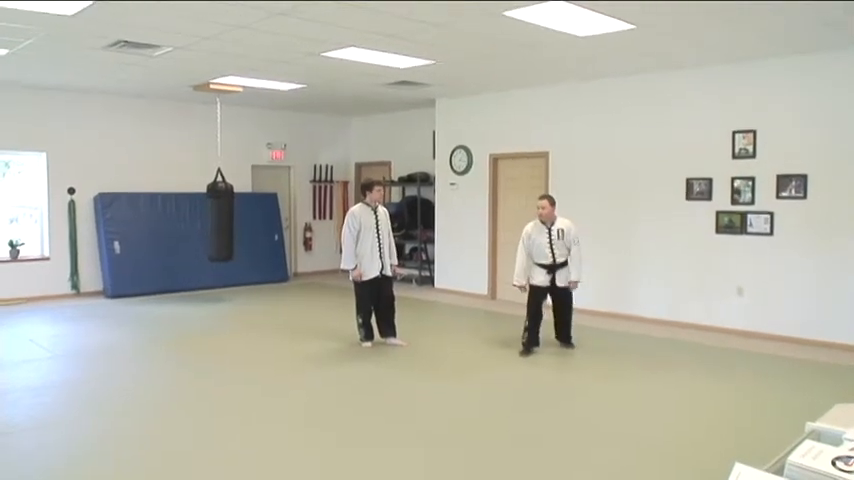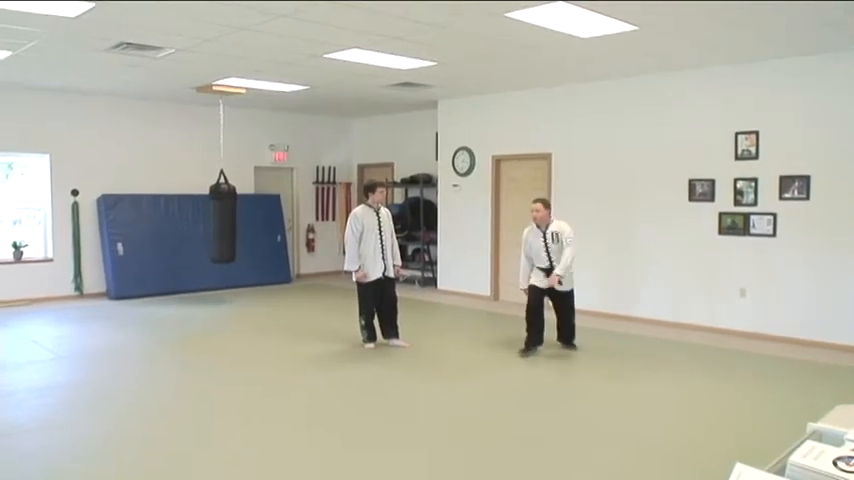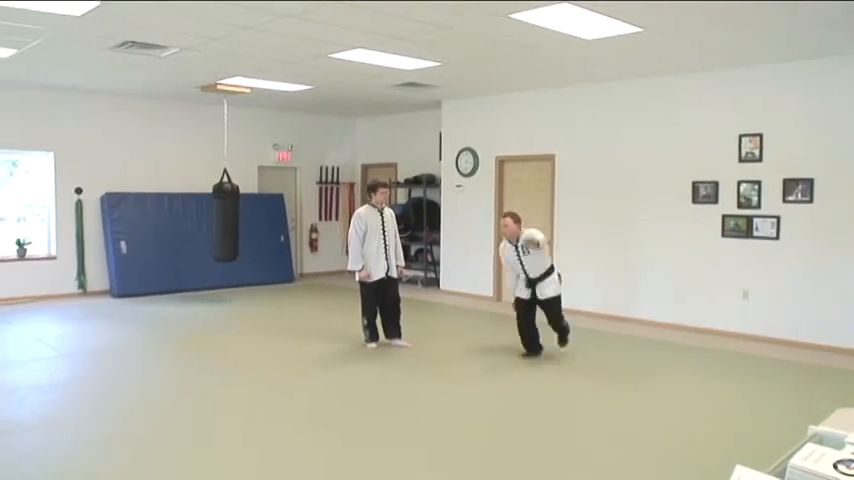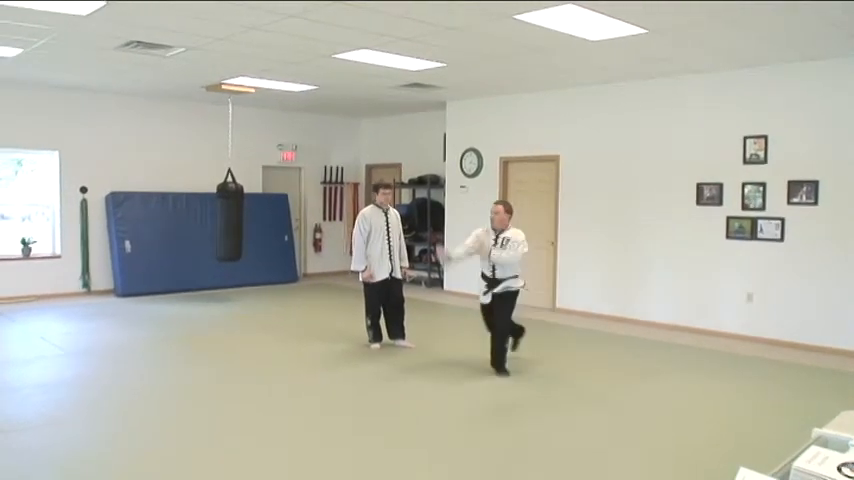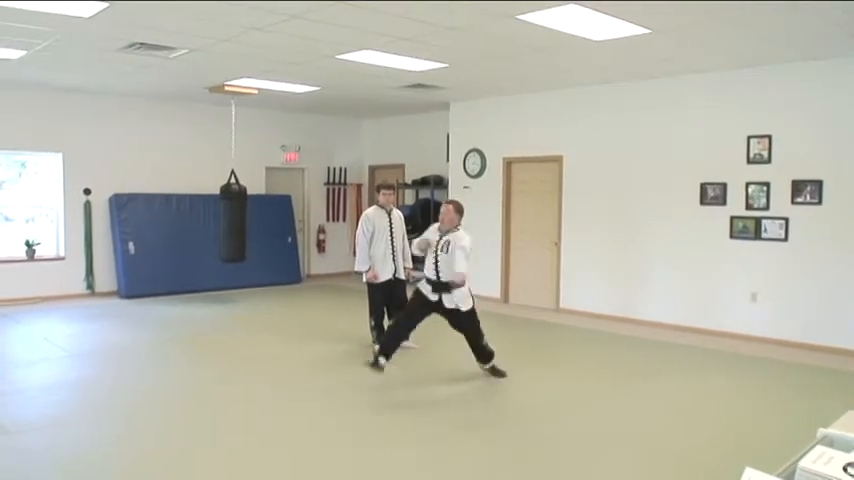
dt=0.3s
person 1, frame 1
left shoulder: (383, 212)
right shoulder: (355, 213)
right elbow: (348, 241)
left wrist: (393, 262)
right wrist: (352, 267)
left hip: (383, 267)
right hip: (364, 268)
left knee: (387, 302)
right knee: (365, 305)
left ankle: (389, 335)
right ankle: (366, 337)
person 1, frame 2
left shoulder: (386, 213)
right shoulder: (357, 214)
left elbow: (392, 239)
right elbow: (351, 242)
left wrist: (396, 262)
right wrist: (356, 268)
left hip: (386, 268)
right hip: (367, 270)
left knee: (389, 303)
right knee: (367, 306)
left ankle: (392, 336)
right ankle: (369, 338)
person 1, frame 3
left shoulder: (390, 213)
right shoulder: (361, 214)
left elbow: (395, 239)
right elbow: (354, 242)
left wrist: (399, 263)
right wrist: (360, 267)
left hip: (389, 268)
right hip: (370, 269)
left knee: (392, 303)
right knee: (370, 306)
left ankle: (394, 335)
right ankle: (371, 337)
person 1, frame 4
left shoulder: (395, 214)
right shoulder: (366, 214)
left elbow: (400, 240)
right elbow: (358, 242)
left wrist: (404, 264)
right wrist: (363, 268)
left hip: (394, 269)
right hip: (374, 270)
left knee: (396, 304)
right knee: (373, 307)
left ankle: (398, 336)
right ankle: (375, 338)
person 1, frame 5
left shoulder: (398, 215)
right shoulder: (369, 215)
left elbow: (404, 241)
right elbow: (362, 243)
left wrist: (407, 264)
right wrist: (367, 268)
left hip: (397, 269)
right hip: (378, 270)
left knee: (399, 305)
right knee: (377, 307)
right ankle: (378, 339)
person 2, frame 1
left shoulder: (567, 226)
right shoulder: (530, 229)
left elbow: (575, 252)
right elbow: (523, 255)
left wrist: (575, 276)
right wrist: (520, 279)
left hip: (562, 274)
right hip: (539, 275)
left knee: (564, 309)
right knee: (533, 310)
left ankle: (564, 338)
right ankle: (529, 344)
person 2, frame 2
left shoulder: (562, 228)
right shoulder: (528, 233)
left elbow: (569, 251)
right elbow: (526, 259)
left wrist: (558, 273)
right wrist: (524, 283)
left hip: (561, 277)
right hip: (539, 276)
left knee: (566, 311)
right knee: (533, 308)
left ankle: (566, 339)
right ankle: (532, 343)
person 2, frame 3
left shoulder: (530, 235)
right shoulder: (504, 248)
left elbow: (541, 239)
right elbow: (514, 271)
left wrist: (534, 241)
right wrist: (515, 293)
left hip: (547, 281)
right hip: (526, 285)
left knee: (554, 316)
right knee: (523, 319)
left ankle: (563, 332)
right ankle: (533, 348)
person 2, frame 4
left shoulder: (517, 236)
right shoulder: (482, 233)
left elbow: (513, 258)
right elbow: (466, 248)
left wrist: (491, 254)
right wrist: (451, 255)
left hip: (508, 285)
right hip: (488, 285)
left knee: (501, 323)
right knee: (494, 322)
left ankle: (499, 363)
right ankle: (516, 331)
person 2, frame 5
left shoulder: (461, 239)
right shoulder: (435, 229)
left elbow: (462, 268)
right elbow: (417, 247)
right wrist: (421, 244)
left hip: (454, 293)
right hip: (429, 289)
left knee: (473, 330)
right knee: (404, 322)
left ankle: (488, 363)
right ankle: (381, 358)
